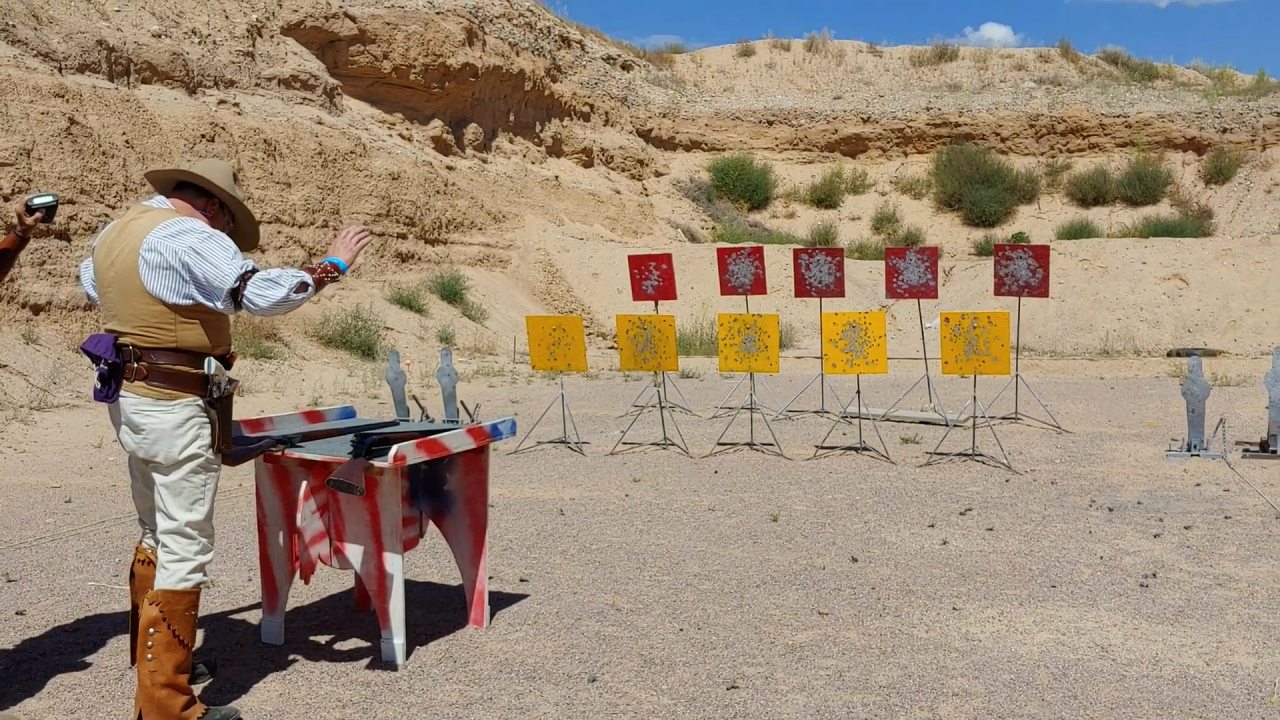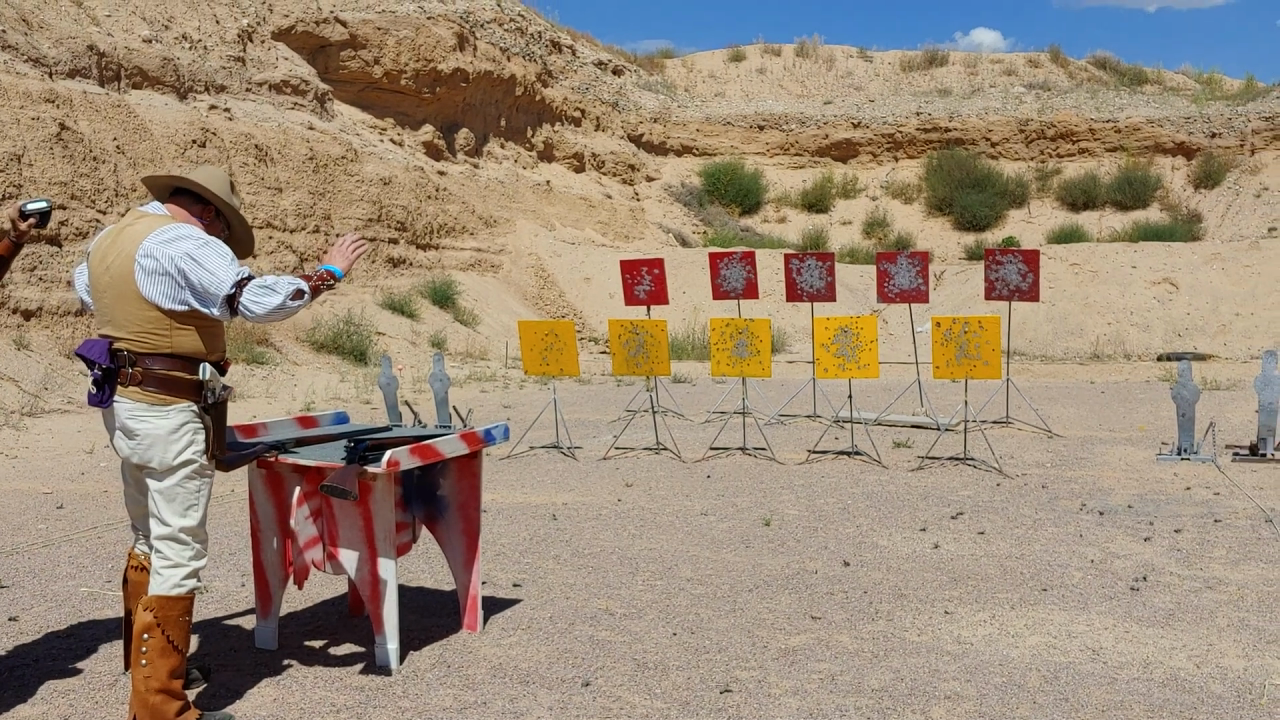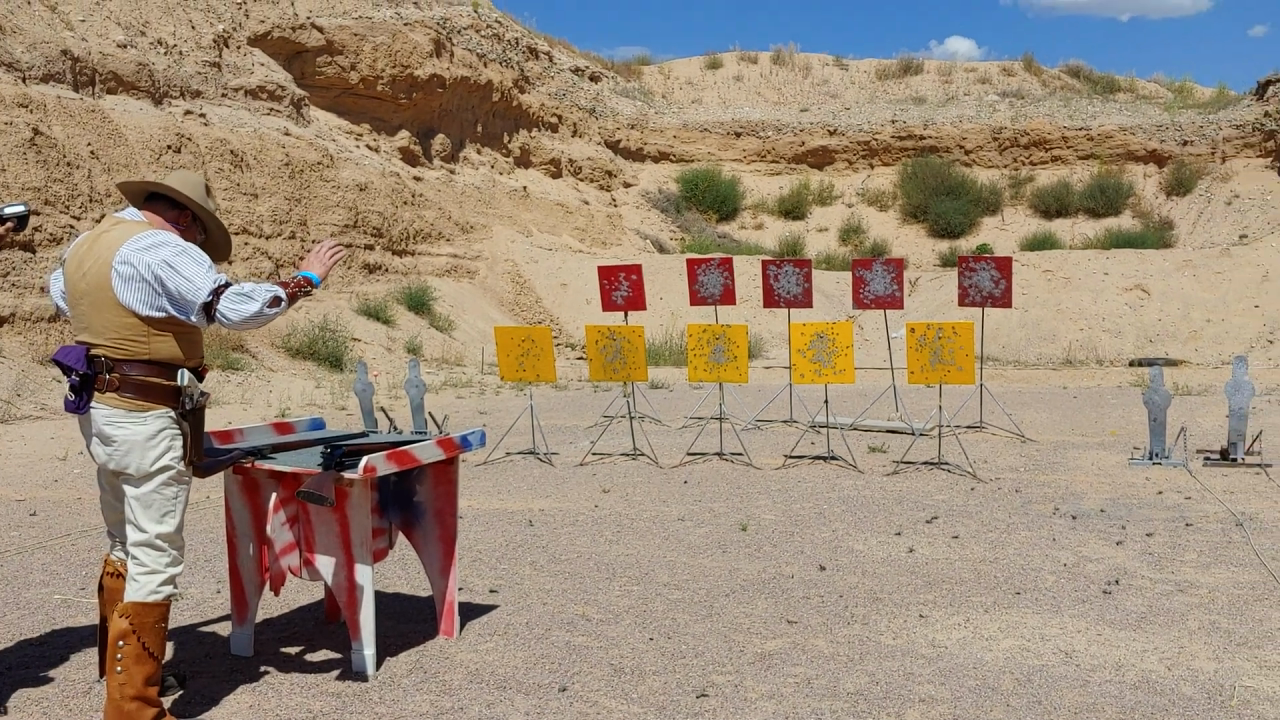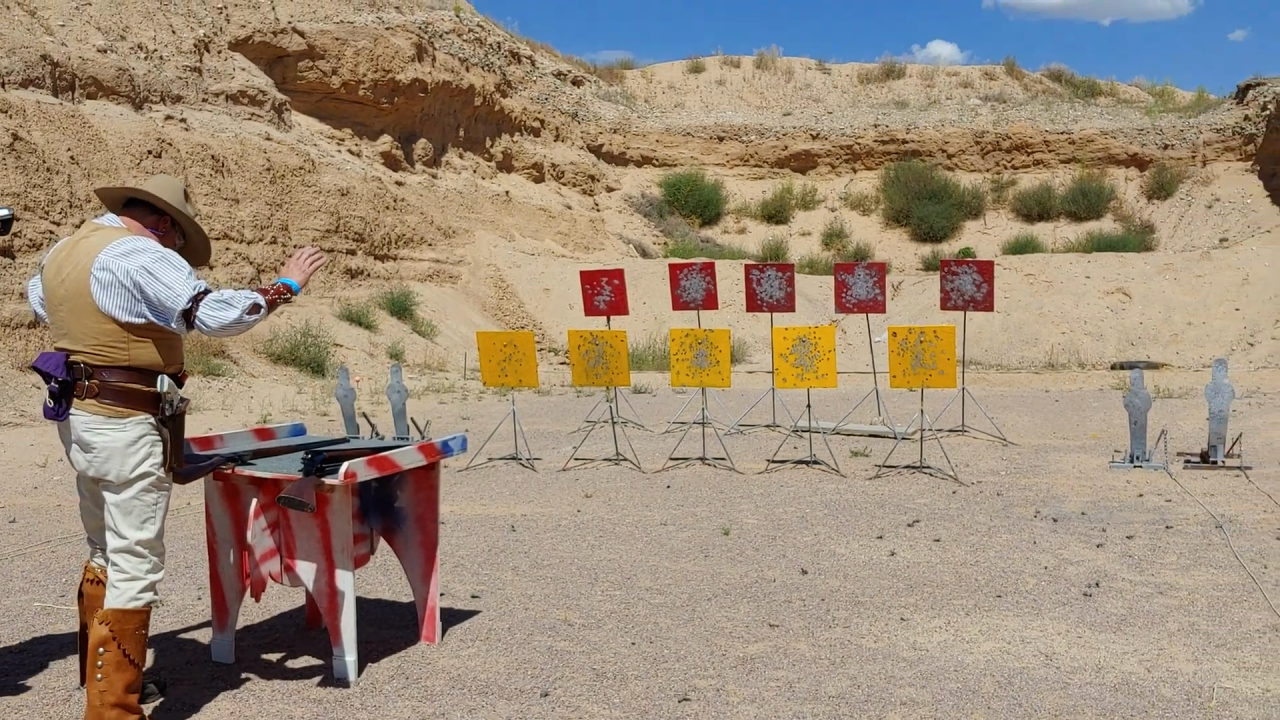
dt=0.2s
person 1, frame 1
left shoulder: (114, 232)
right shoulder: (189, 237)
left elbow: (91, 282)
right elbow: (262, 293)
right wrist: (332, 265)
left hip: (131, 397)
right hip: (175, 405)
left knee: (156, 536)
right knee: (183, 549)
left ankle: (152, 659)
person 1, frame 2
left shoulder: (108, 237)
right shoulder: (185, 244)
left elbow: (84, 287)
right elbow: (258, 300)
right wrist: (328, 273)
left hip: (124, 402)
right hip: (168, 410)
left knee: (149, 541)
right knee: (178, 553)
left ankle: (145, 666)
person 1, frame 3
left shoulder: (84, 244)
right shoulder: (161, 250)
left elbow: (60, 294)
right elbow: (236, 307)
right wrist: (305, 279)
left hip: (101, 408)
right hip: (145, 417)
left knee: (124, 548)
right knee: (154, 560)
left ankle: (120, 671)
person 1, frame 4
left shoulder: (61, 250)
right shoulder: (140, 257)
left elbow: (39, 301)
right elbow: (215, 313)
right wrist: (285, 286)
left hip: (81, 414)
right hip: (125, 423)
left knee: (104, 554)
right knee: (134, 566)
